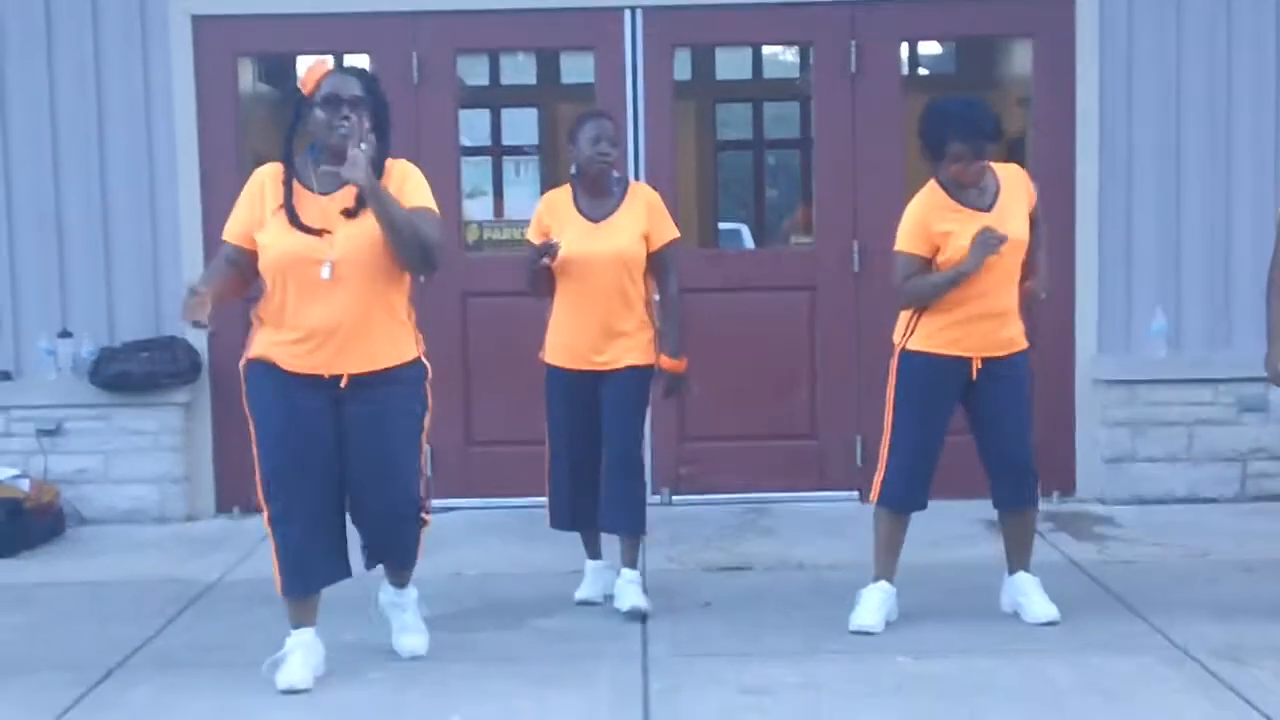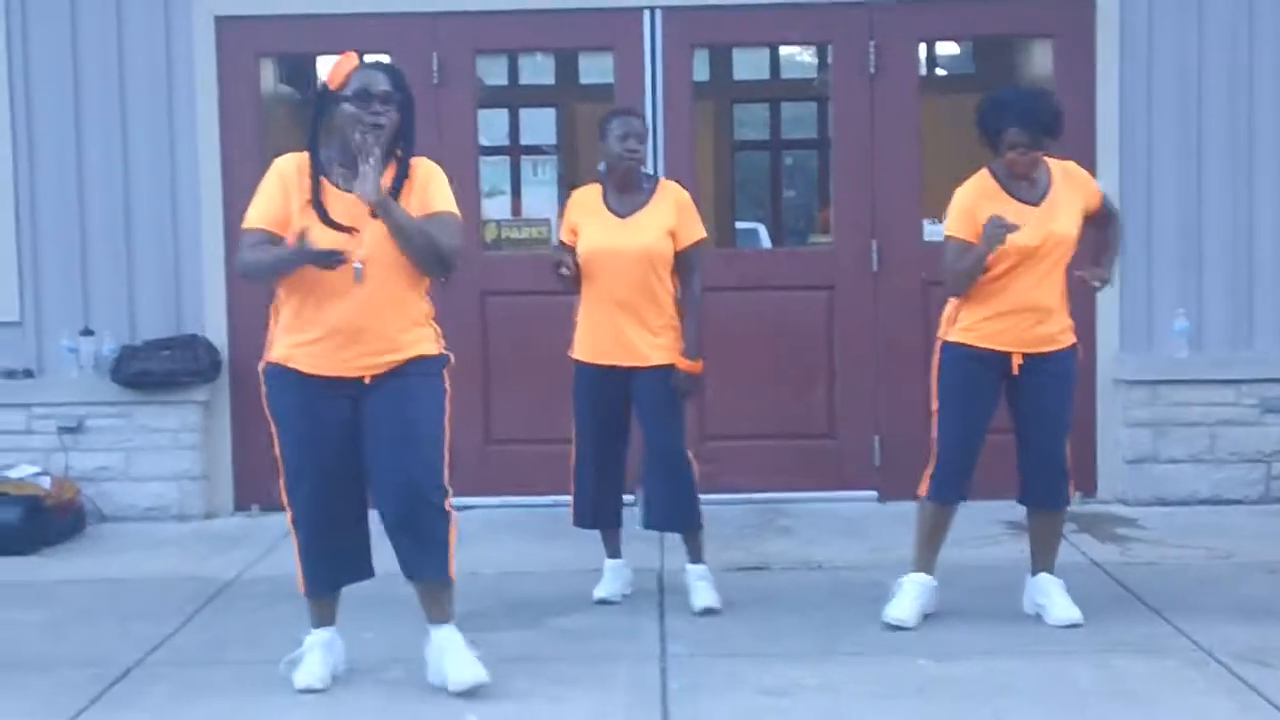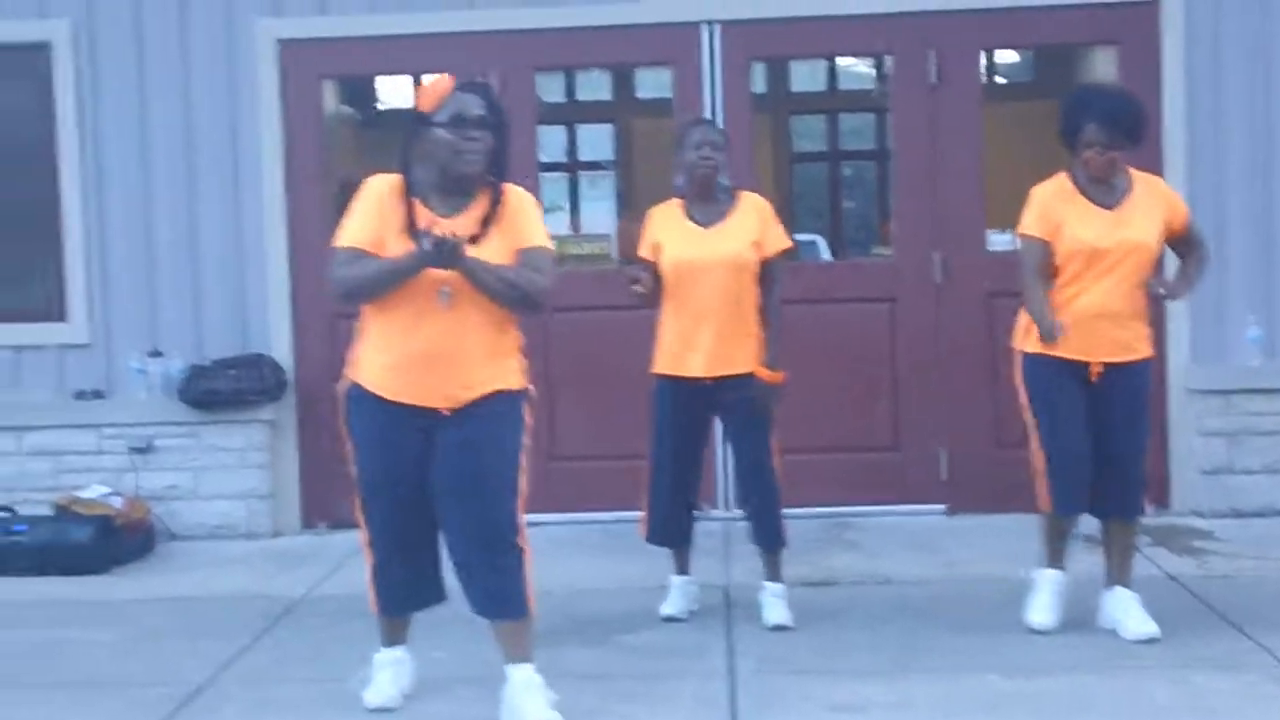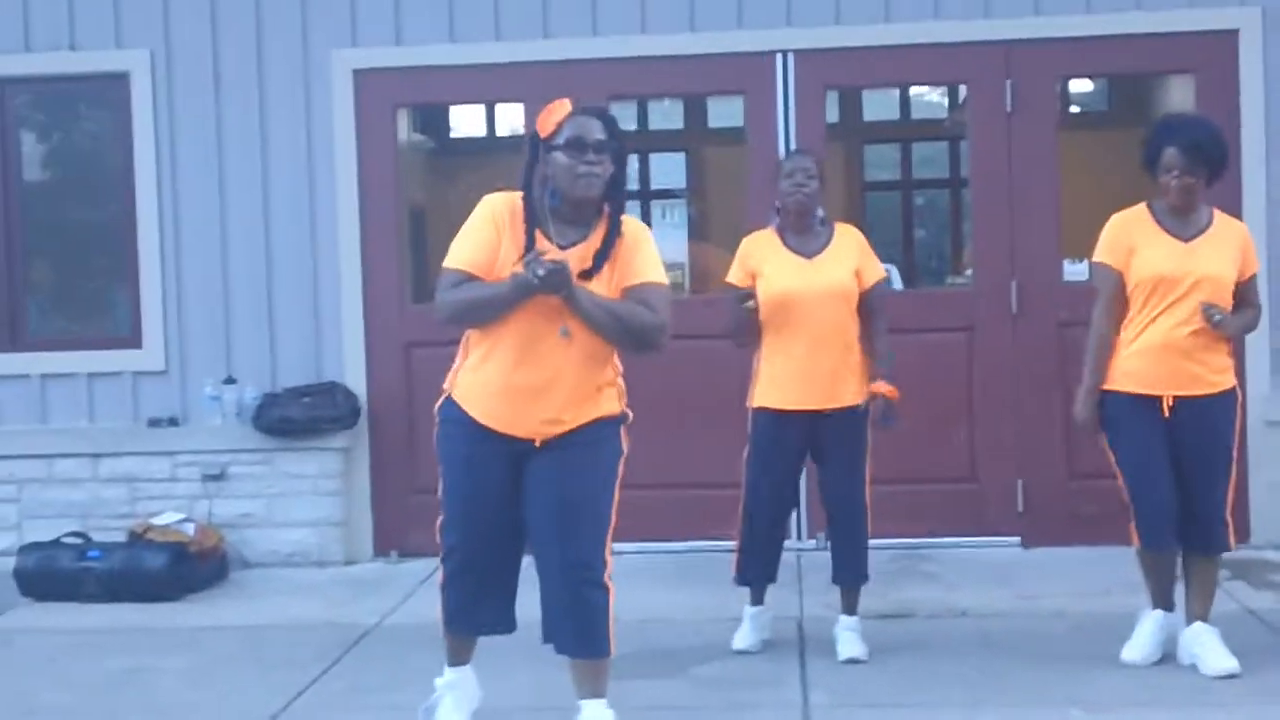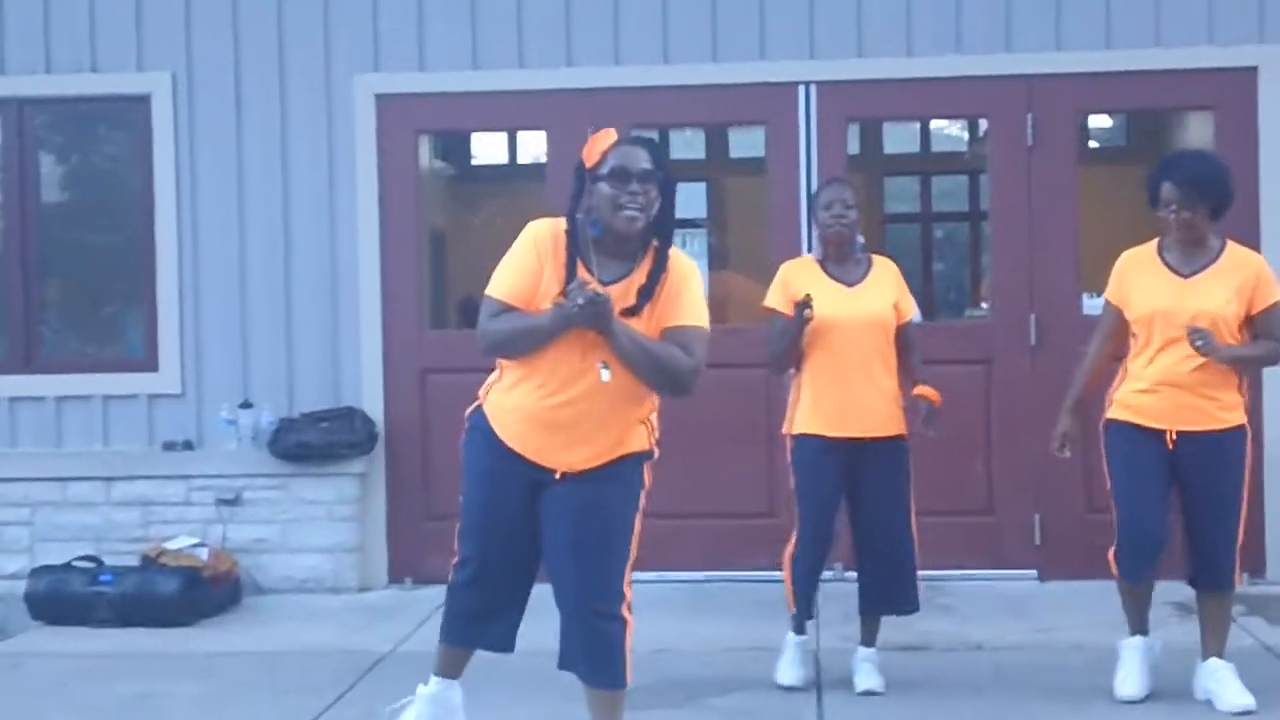
dt=0.2s
person 1, frame 1
left shoulder: (398, 176)
right shoulder: (268, 183)
left elbow: (427, 254)
right elbow: (233, 261)
left wrist: (369, 187)
right wrist: (207, 289)
left hip: (386, 372)
right hip: (285, 373)
left knee: (392, 499)
right knee: (296, 504)
left ankle: (399, 591)
right ankle: (303, 639)
person 1, frame 2
left shoulder: (422, 176)
right shoulder: (289, 173)
left elbow: (445, 259)
right elbow: (249, 257)
left wrist: (382, 203)
right wrist: (294, 255)
left hip: (405, 365)
right hip: (306, 372)
left knee: (417, 495)
right knee: (319, 506)
left ankle: (443, 634)
right ankle: (322, 637)
person 1, frame 3
left shoulder: (514, 204)
right shoulder: (381, 193)
left elbow: (537, 292)
right elbow: (343, 281)
left wrist: (465, 261)
right wrist: (415, 257)
left hip: (485, 397)
right hip: (385, 397)
left knee: (492, 532)
right knee: (394, 531)
right ankle: (392, 656)
person 1, frame 4
left shoulder: (629, 236)
right shoulder: (497, 212)
left elbow: (651, 330)
right elbow: (449, 304)
left wrist: (572, 290)
right wrist: (522, 282)
left hip: (581, 429)
right hip: (479, 419)
left knee: (578, 566)
right knee: (470, 552)
person 1, frame 5
left shoulder: (677, 272)
right shoulder: (542, 241)
left elbow: (683, 376)
right elbow: (489, 334)
left wrist: (609, 325)
right wrist: (564, 314)
left hip: (607, 461)
right hip: (506, 439)
left knee: (597, 599)
right knee: (481, 571)
person 2, frame 1
left shoulder: (1016, 181)
right shoulder: (924, 209)
right elbow: (905, 292)
left wrist: (1035, 273)
right wrist: (968, 265)
left hip: (1004, 352)
right hip: (930, 353)
left knee: (1016, 465)
right knee: (903, 467)
left ankle: (1020, 580)
right ankle: (881, 587)
person 2, frame 2
left shoulder: (1074, 180)
right shoulder: (972, 196)
left elbow: (1109, 220)
right elbow: (953, 281)
left wrist: (1104, 265)
right wrist: (986, 247)
left hip: (1048, 349)
right hip: (972, 346)
left knee: (1049, 465)
right knee: (951, 459)
left ankle: (1043, 581)
right ankle: (920, 578)
person 2, frame 3
left shoulder: (1156, 196)
right shoulder: (1048, 198)
left elbow: (1193, 249)
right elbow: (1032, 279)
left wrist: (1180, 282)
right wrist: (1044, 320)
left hip: (1126, 358)
right hip: (1053, 356)
left knee: (1123, 474)
right knee: (1066, 469)
left ankle: (1119, 594)
right ankle: (1051, 573)
person 2, frame 4
left shoulder: (1234, 235)
right shoulder: (1124, 228)
left elbow: (1250, 309)
right elbow: (1105, 312)
left wrist: (1232, 325)
right wrist: (1087, 388)
left hip: (1208, 393)
right hip: (1130, 391)
left knee: (1206, 512)
right knee: (1152, 509)
left ankle: (1198, 629)
right ankle: (1159, 615)
person 2, frame 5
right shoulder: (1132, 265)
right elbow: (1104, 344)
left wrist: (1227, 352)
right wrist: (1070, 410)
left hip: (1216, 428)
right hip: (1135, 423)
left knee: (1216, 546)
right knee: (1138, 538)
left ankle: (1214, 665)
right ankle: (1136, 641)
person 3, frame 1
left shoulder: (644, 200)
right shoulder: (552, 206)
left elbow: (666, 281)
right elbow: (539, 289)
left wrist: (672, 355)
right wrist: (540, 260)
left hip: (628, 355)
right hip: (567, 358)
left knee: (624, 459)
right knee: (572, 460)
left ankle: (629, 575)
right ankle: (594, 564)
person 3, frame 2
left shoulder: (673, 199)
right shoulder: (580, 202)
left elbow: (691, 282)
left wrist: (691, 355)
right wrist: (563, 266)
left hip: (657, 354)
right hip: (595, 356)
left knee: (668, 455)
right knee: (598, 458)
left ankle: (697, 569)
right ankle: (615, 565)
person 3, frame 3
left shoulder: (755, 209)
right shoulder: (660, 219)
left elbow: (771, 295)
left wrist: (770, 366)
right wrist: (642, 285)
left hip: (741, 368)
right hip: (678, 369)
left knee: (757, 470)
right knee: (672, 473)
left ankle: (773, 586)
right ankle: (682, 581)
person 3, frame 4
left shoulder: (850, 240)
right shoulder: (754, 248)
left elbow: (874, 320)
right elbow: (745, 334)
left wrist: (881, 381)
right wrist: (744, 313)
left hip: (843, 400)
right hip: (777, 401)
left knee: (847, 507)
right knee: (764, 505)
left ankle: (848, 621)
right ankle: (755, 611)
person 3, frame 5
left shoulder: (886, 272)
right shoulder: (793, 274)
left elbow: (906, 350)
right elbow: (778, 362)
left wrist: (922, 392)
right wrist: (795, 325)
left hip: (882, 429)
right hip: (816, 427)
left knee: (886, 538)
right knee: (812, 532)
left ankle: (867, 652)
right ankle: (797, 638)
